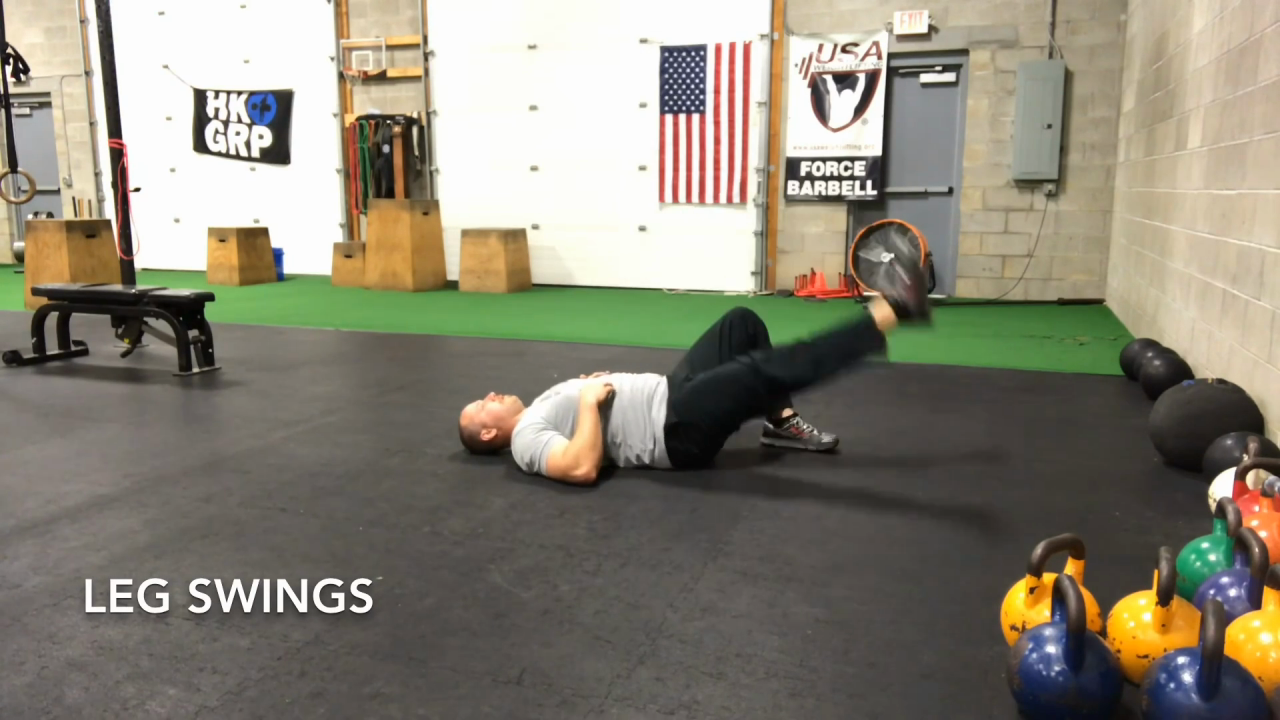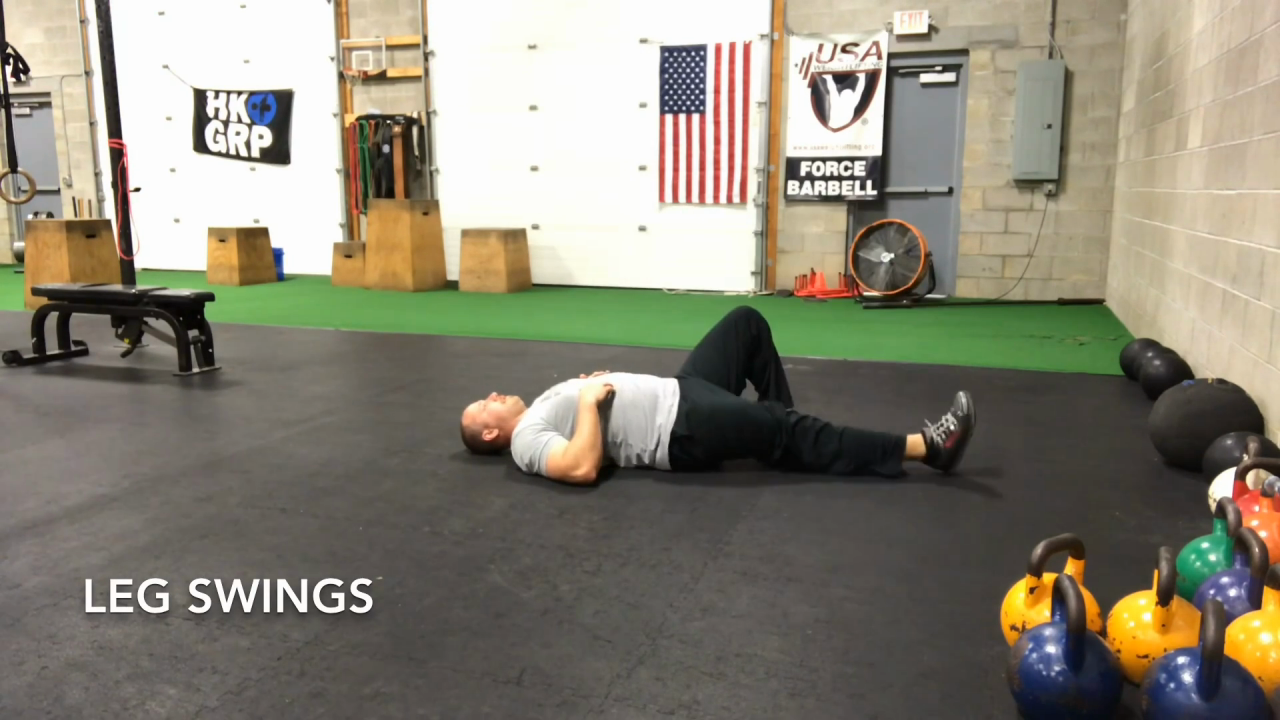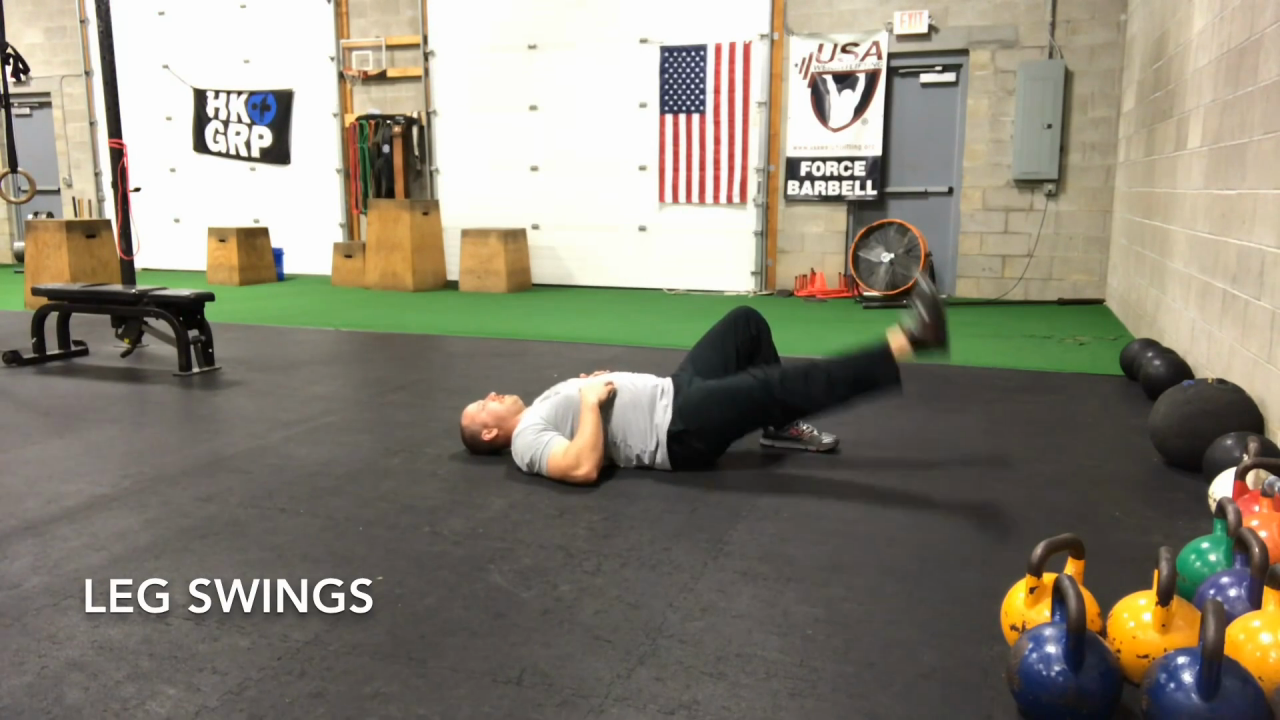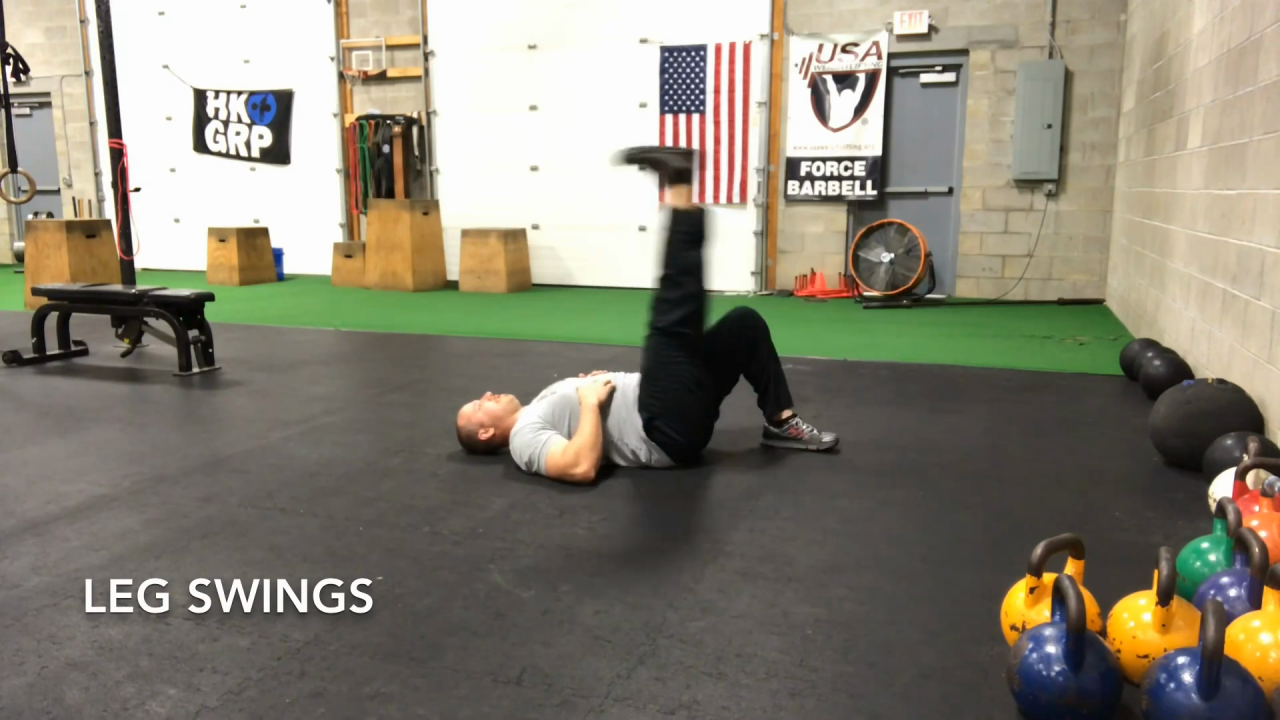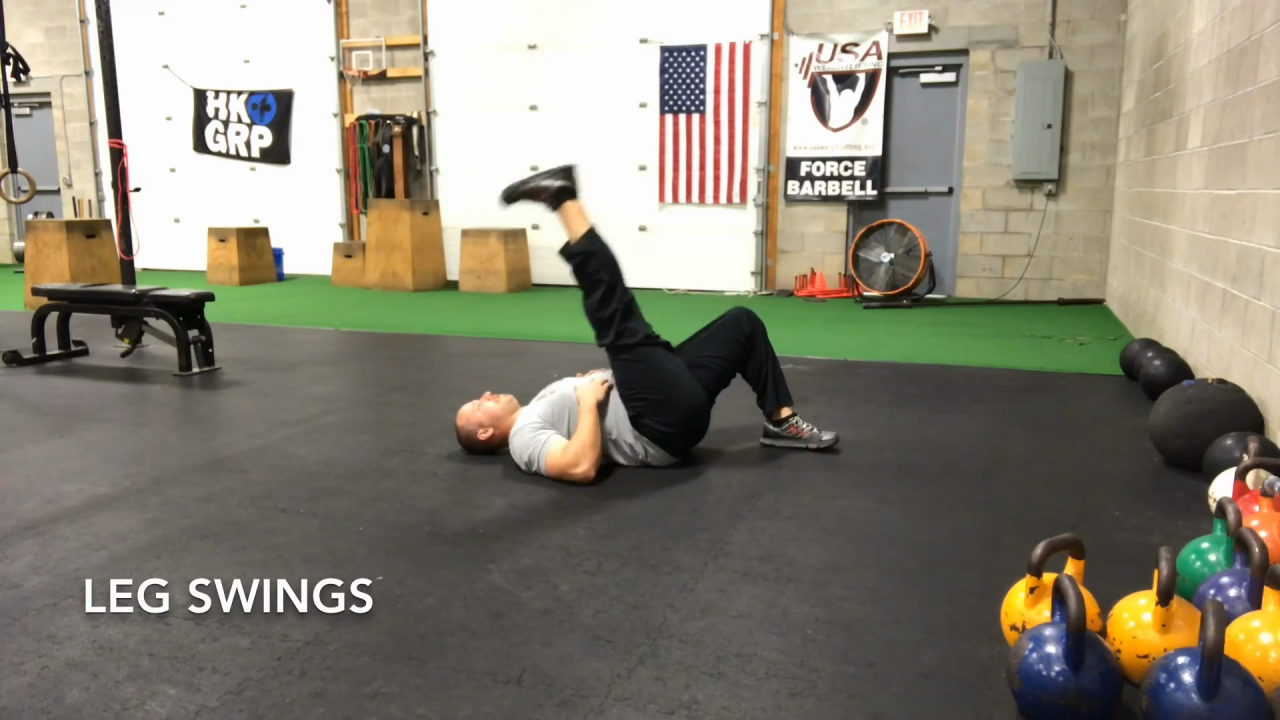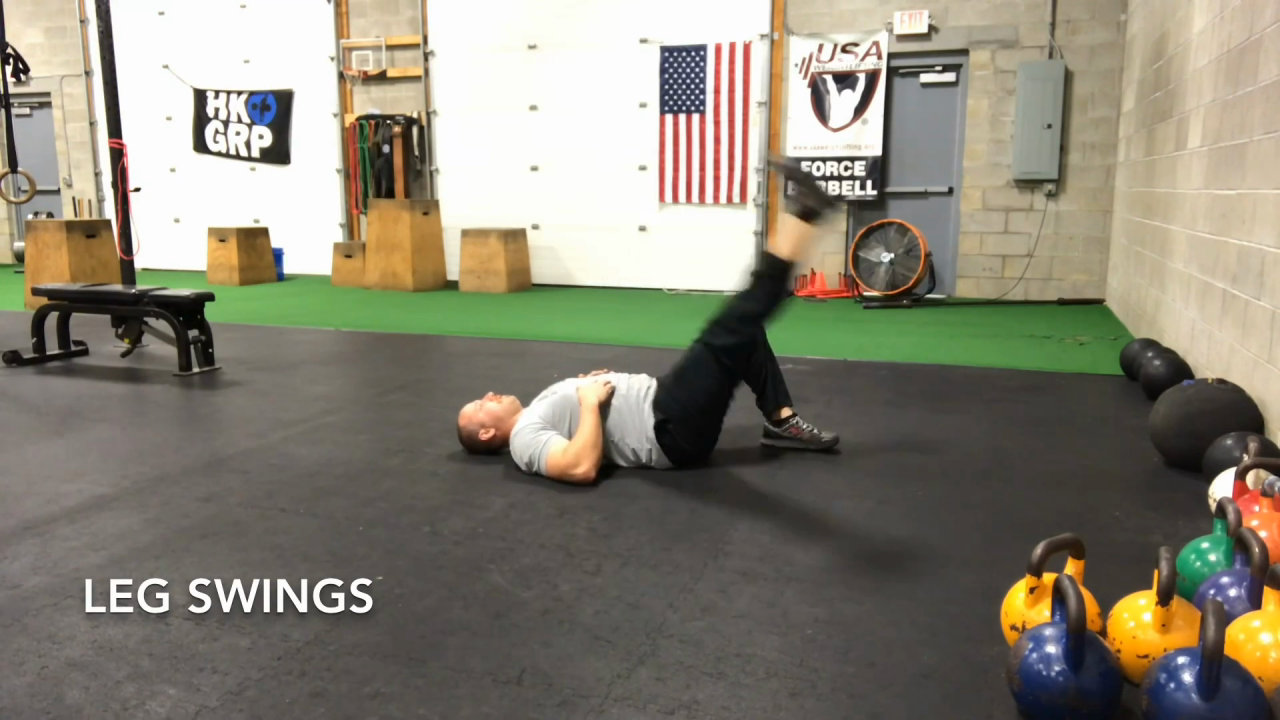
dt=0.4s
person 1, frame 1
left shoulder: (541, 409)
right shoulder: (527, 440)
right elbow: (584, 466)
left wrist: (593, 386)
right wrist: (592, 400)
left hip: (671, 393)
right hip: (682, 432)
left knee: (741, 322)
right knee: (766, 370)
left ankle: (783, 423)
right ankle: (888, 312)
person 1, frame 2
left shoulder: (544, 406)
right shoulder: (527, 440)
right elbow: (583, 467)
left wrist: (590, 387)
right wrist: (589, 401)
left hip: (678, 394)
right hip: (682, 434)
left knee: (746, 323)
right knee: (791, 433)
left ankle: (782, 417)
right ankle: (925, 446)
person 1, frame 3
left shoulder: (542, 407)
right shoulder: (527, 440)
right elbow: (585, 466)
left wrist: (591, 384)
right wrist: (591, 401)
left hip: (674, 392)
right hip: (680, 431)
left knee: (746, 322)
right knee: (776, 387)
left ankle: (784, 426)
right ankle: (903, 342)
person 1, frame 4
left shoulder: (538, 411)
right shoulder: (525, 440)
right elbow: (583, 467)
left wrist: (595, 383)
right wrist: (590, 401)
left hip: (669, 415)
right hip: (671, 430)
left knee: (745, 323)
right knee: (674, 320)
left ankle: (782, 424)
person 1, frame 5
left shoulder: (536, 410)
right shoulder: (524, 438)
right elbow: (582, 467)
left wrist: (596, 385)
right wrist: (589, 401)
left hip: (675, 402)
right hip: (667, 420)
left knee: (742, 323)
right knee: (618, 325)
left ankle: (781, 422)
person 1, frame 6
left shoulder: (536, 414)
right shoulder: (526, 439)
right elbow: (583, 466)
left wrist: (597, 384)
right wrist: (591, 401)
left hip: (657, 402)
right hip: (676, 432)
left knee: (744, 325)
right knee: (727, 335)
left ankle: (783, 422)
right ankle: (799, 216)
